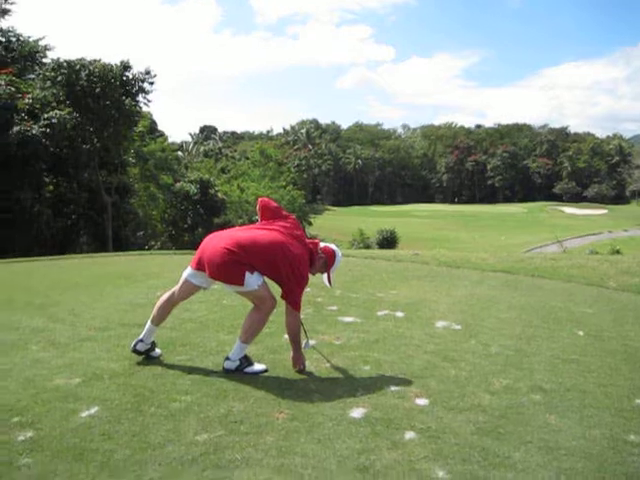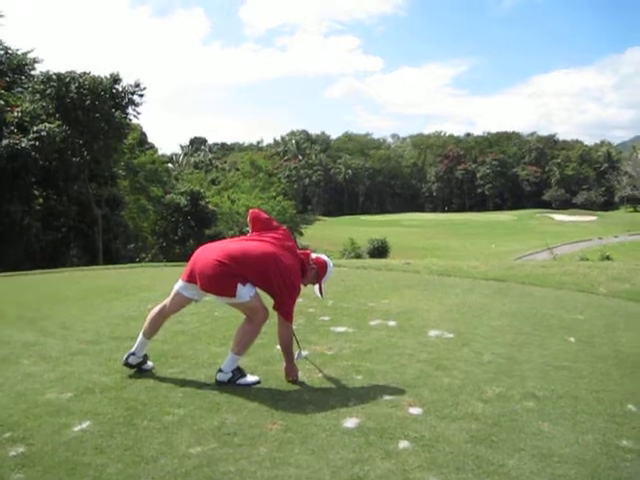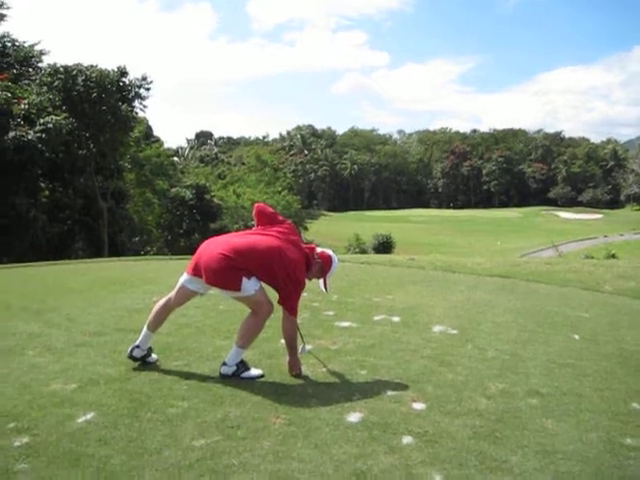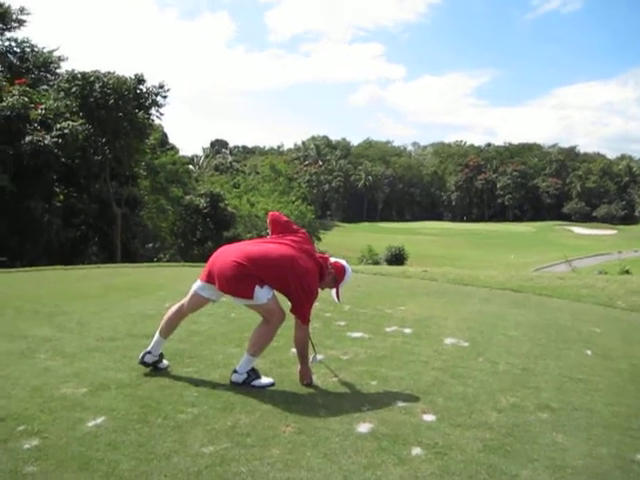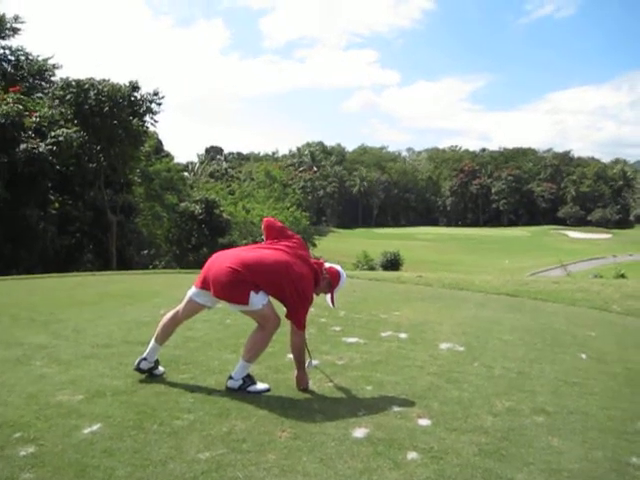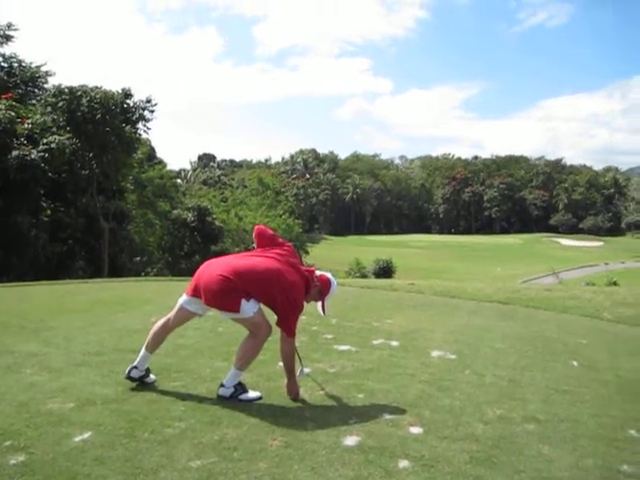
dt=0.4s
person 1, frame 1
left shoulder: (292, 225)
right shoulder: (299, 267)
left elbow: (262, 202)
right elbow: (292, 312)
right wrist: (297, 352)
left hip: (212, 241)
right hip: (228, 258)
left knee: (177, 294)
right knee: (266, 303)
left ankle: (143, 342)
right ankle: (235, 360)
person 1, frame 2
left shoulder: (284, 236)
right shoulder: (291, 278)
left elbow: (253, 214)
right elbow: (285, 323)
right wrist: (289, 363)
left hip: (203, 253)
right hip: (220, 270)
left knee: (168, 306)
right knee: (258, 314)
left ankle: (136, 355)
right ankle: (227, 372)
person 1, frame 3
left shoulder: (288, 230)
right shoulder: (296, 272)
left elbow: (258, 208)
right elbow: (289, 317)
right wrist: (293, 357)
left hip: (208, 248)
right hip: (225, 264)
left knee: (173, 300)
right knee: (263, 308)
left ankle: (140, 348)
right ankle: (232, 365)
person 1, frame 4
left shoulder: (303, 239)
right shoulder: (309, 281)
left elbow: (273, 216)
right elbow: (301, 326)
right wrist: (304, 366)
left hip: (222, 255)
right hip: (238, 271)
left knee: (186, 306)
right knee: (275, 316)
left ankle: (151, 354)
right ankle: (242, 373)
person 1, frame 5
left shoulder: (297, 244)
right shoulder: (304, 286)
left elbow: (267, 222)
right elbow: (297, 331)
right wrist: (301, 371)
left hip: (217, 261)
right hip: (233, 277)
left knee: (181, 313)
right knee: (270, 322)
left ankle: (147, 360)
right ankle: (238, 379)
person 1, frame 6
left shoulder: (288, 252)
right shoulder: (295, 294)
left elbow: (258, 230)
right elbow: (287, 339)
right wrist: (291, 380)
left hip: (208, 269)
right hip: (224, 284)
left knee: (172, 320)
right knee: (261, 329)
left ankle: (138, 368)
right ankle: (229, 387)
